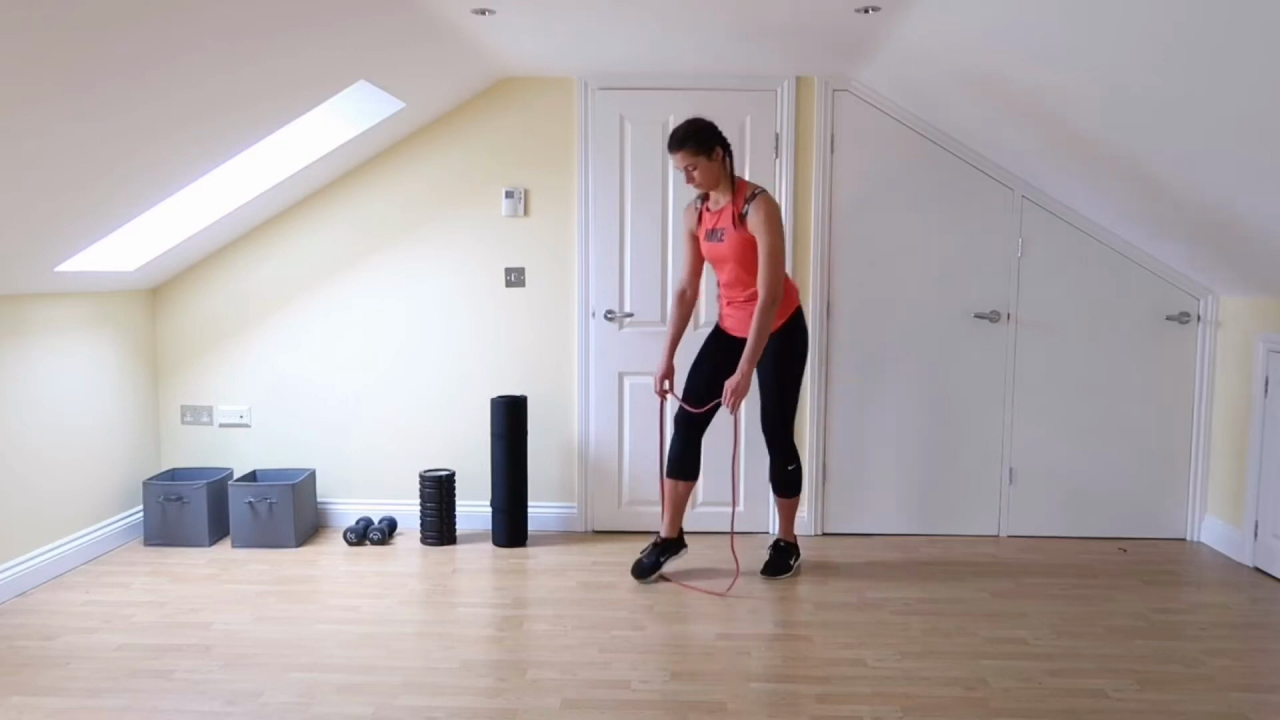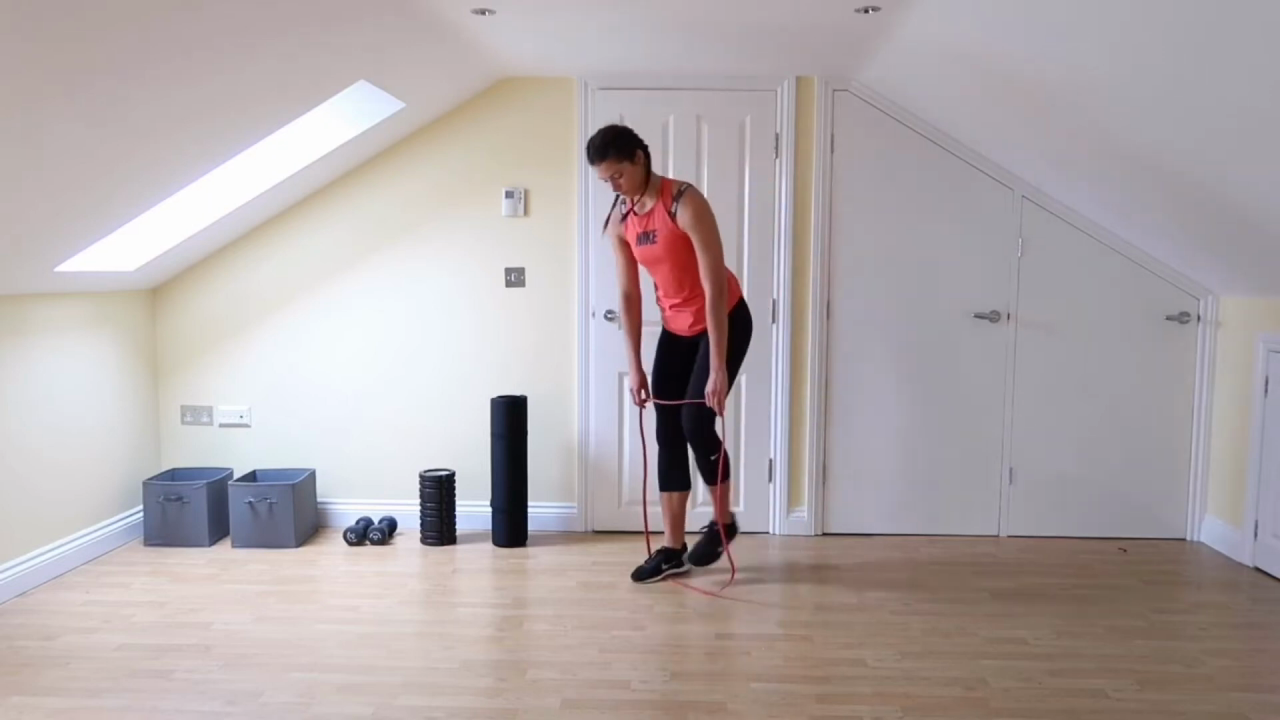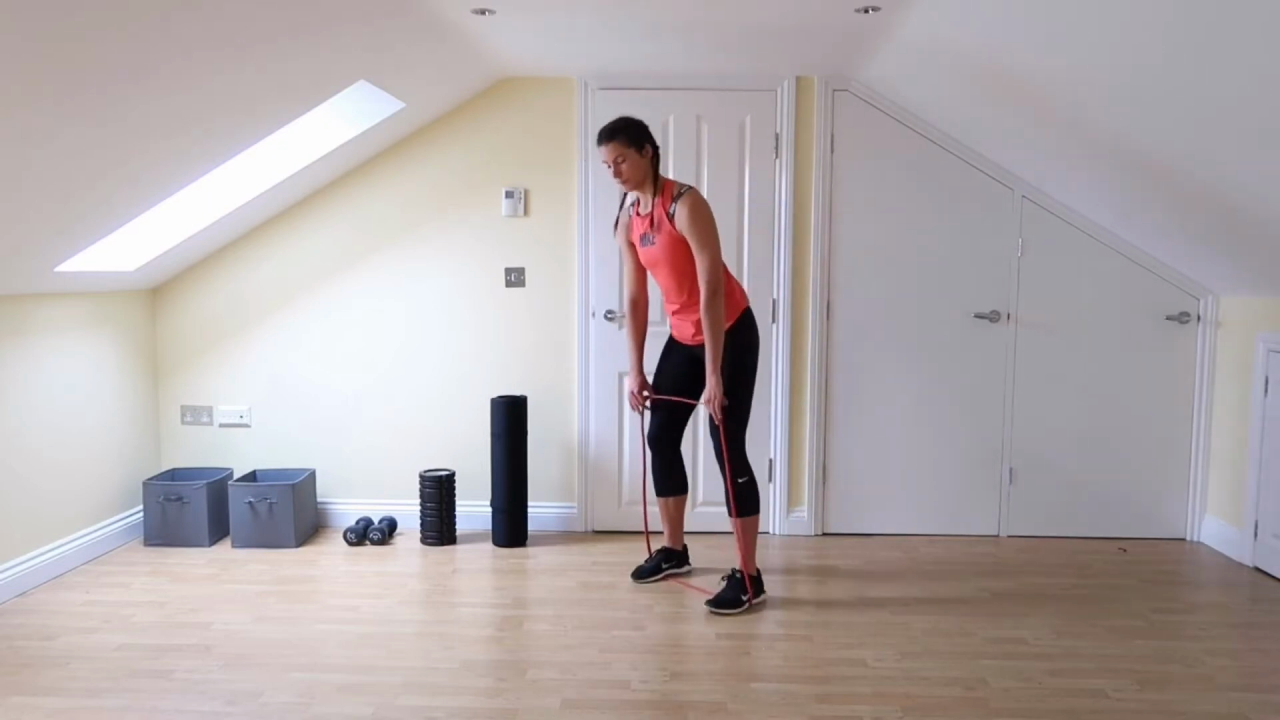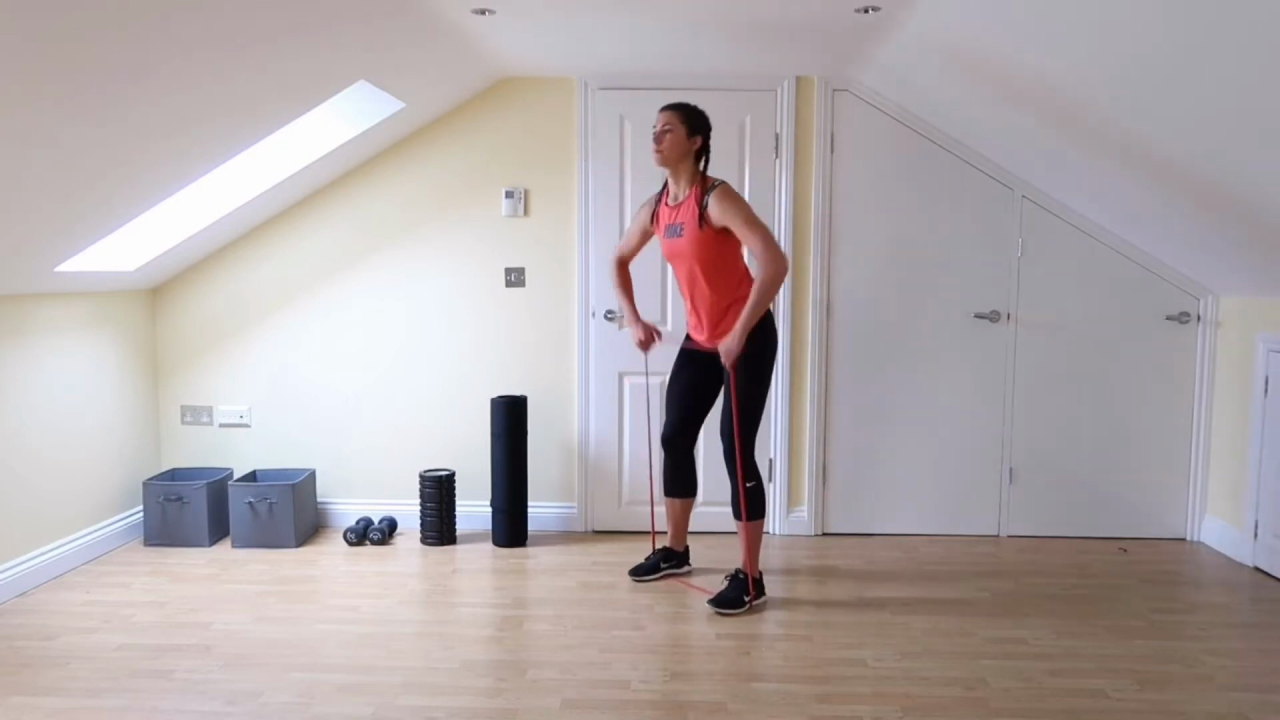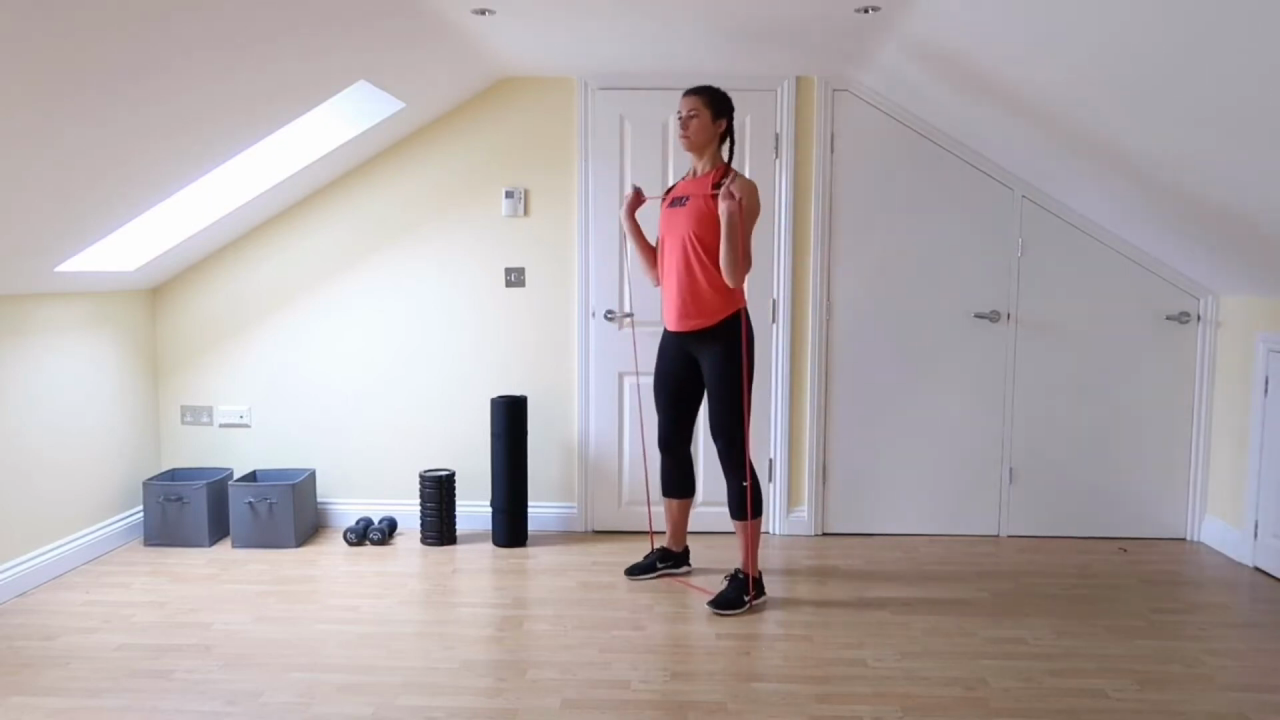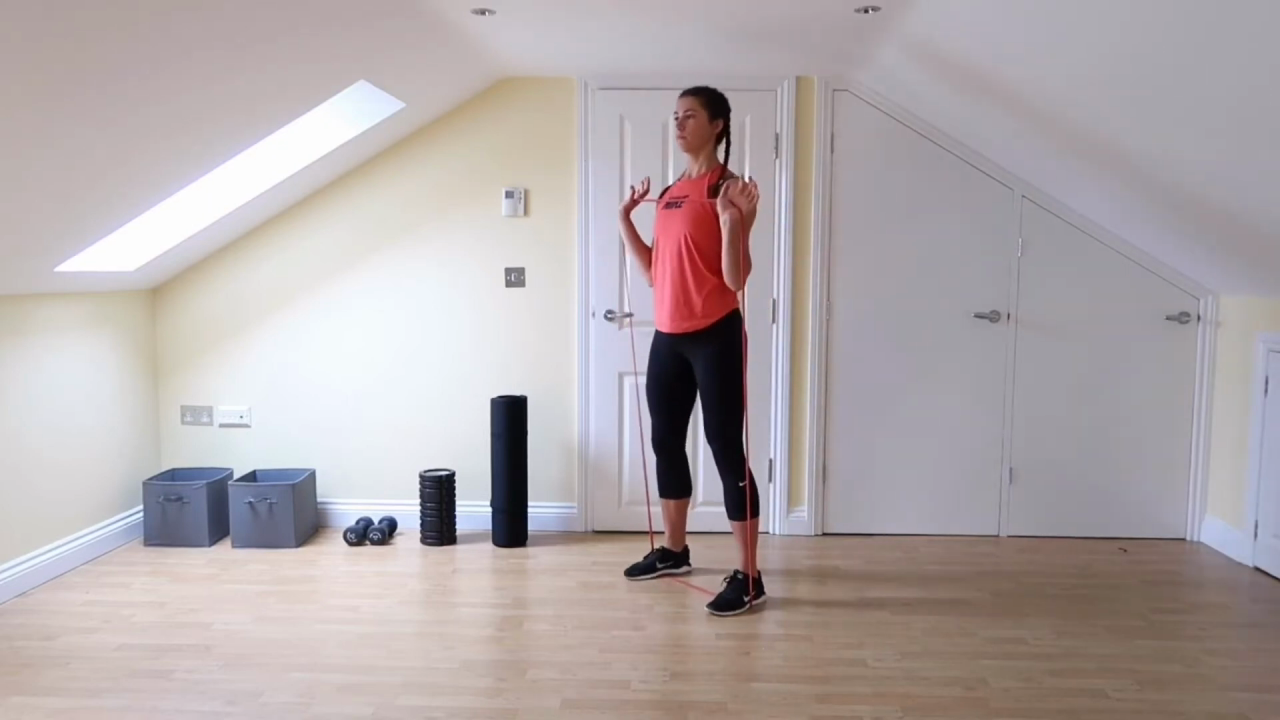
dt=0.5s
person 1, frame 1
left shoulder: (758, 206)
right shoulder: (696, 212)
left elbow: (770, 293)
right elbow: (686, 289)
left wrist: (745, 371)
right wrist: (667, 357)
left hip: (780, 330)
right hip: (728, 328)
left knee: (776, 434)
right knee: (687, 422)
left ankle: (787, 542)
right ankle: (669, 537)
person 1, frame 2
left shoulder: (685, 202)
right shoulder: (619, 219)
left elbow: (715, 287)
right elbow: (629, 295)
left wrist: (719, 367)
right wrist: (634, 366)
left hip: (723, 321)
right hip: (675, 328)
left knee: (695, 421)
right knee: (667, 433)
left ankle: (722, 521)
right ankle: (672, 548)
person 1, frame 3
left shoulder: (686, 205)
right shoulder: (627, 218)
left elbow: (712, 291)
right elbow: (636, 298)
left wrist: (715, 375)
right wrist: (635, 370)
left hip: (730, 332)
right hip: (683, 336)
left knee: (727, 446)
right knee: (661, 437)
left ankle: (748, 576)
right ankle: (673, 550)
person 1, frame 4
left shoulder: (717, 198)
right shoulder: (655, 207)
left elbow: (776, 263)
right elbow: (619, 261)
left wrist: (740, 333)
right wrist: (634, 319)
left hip: (749, 337)
right hip: (699, 341)
left knee: (736, 451)
right knee: (675, 439)
left ankle: (750, 577)
right ankle: (675, 550)
person 1, frame 5
left shoulder: (735, 187)
right shoulder: (674, 191)
left elbow: (734, 276)
left wrist: (730, 215)
right wrist: (628, 219)
left hip: (722, 335)
right hip: (676, 336)
left knee: (730, 449)
right knee: (671, 441)
left ankle: (749, 577)
right ankle: (673, 550)
person 1, frame 6
left shoulder: (729, 188)
right shoulder: (669, 193)
left elbow: (736, 279)
left wrist: (732, 220)
right wrist: (624, 217)
left hip: (715, 335)
right hip: (668, 336)
left knee: (726, 450)
right knee: (666, 442)
left ankle: (748, 577)
right ankle: (674, 550)
